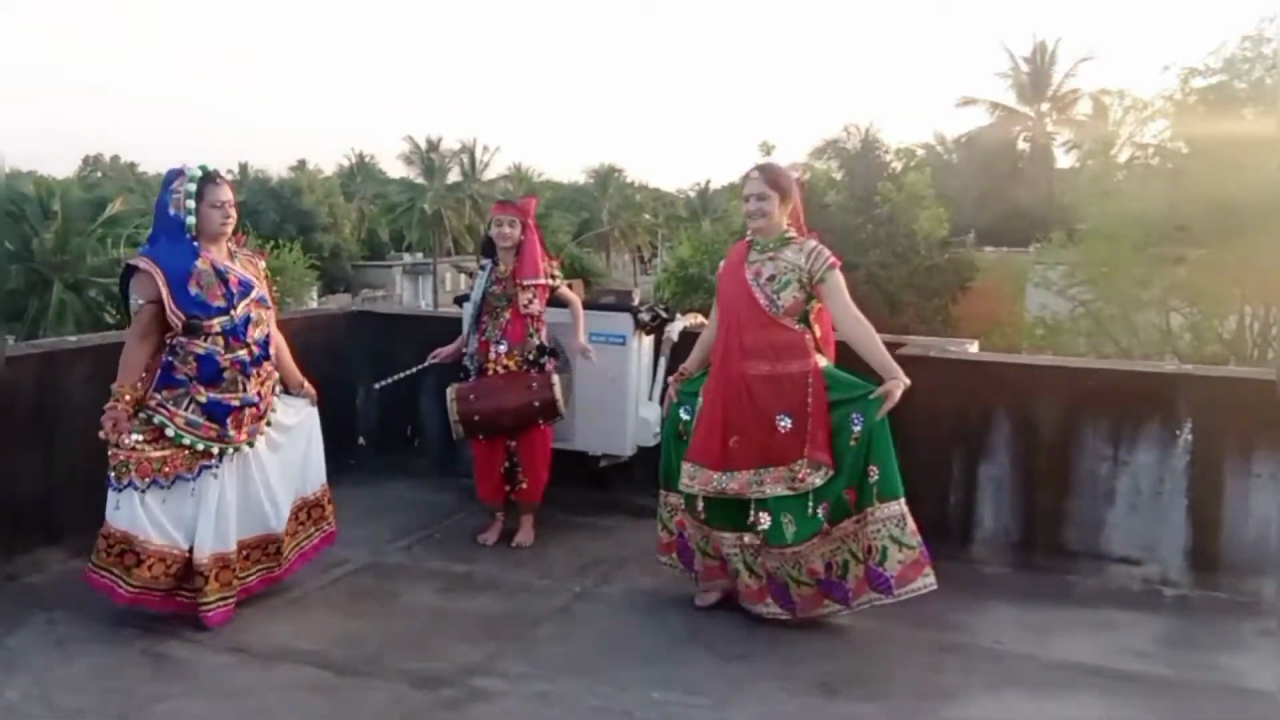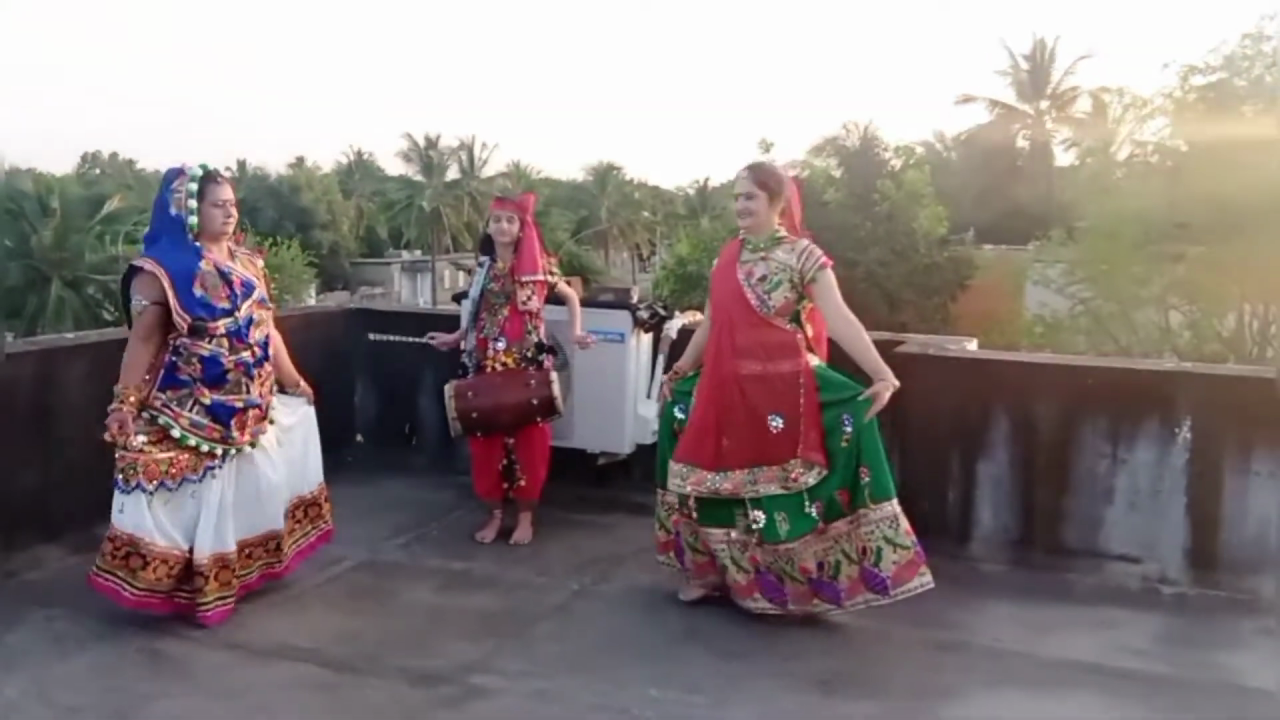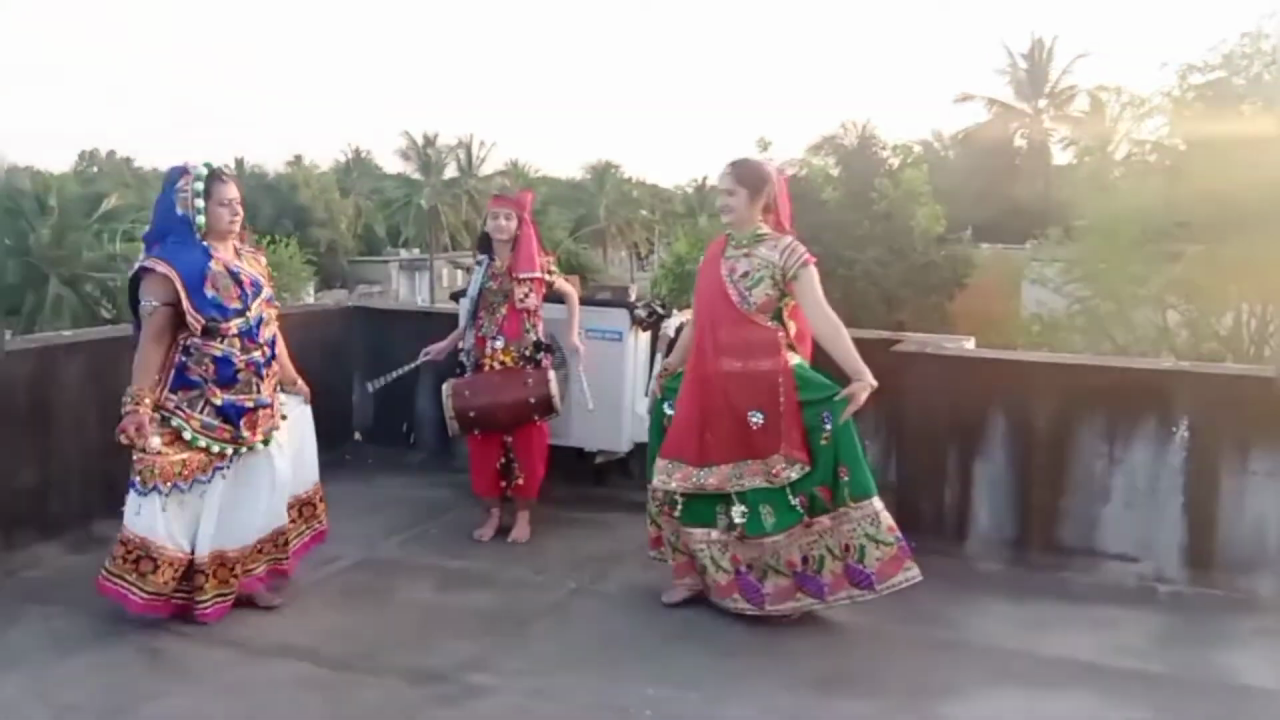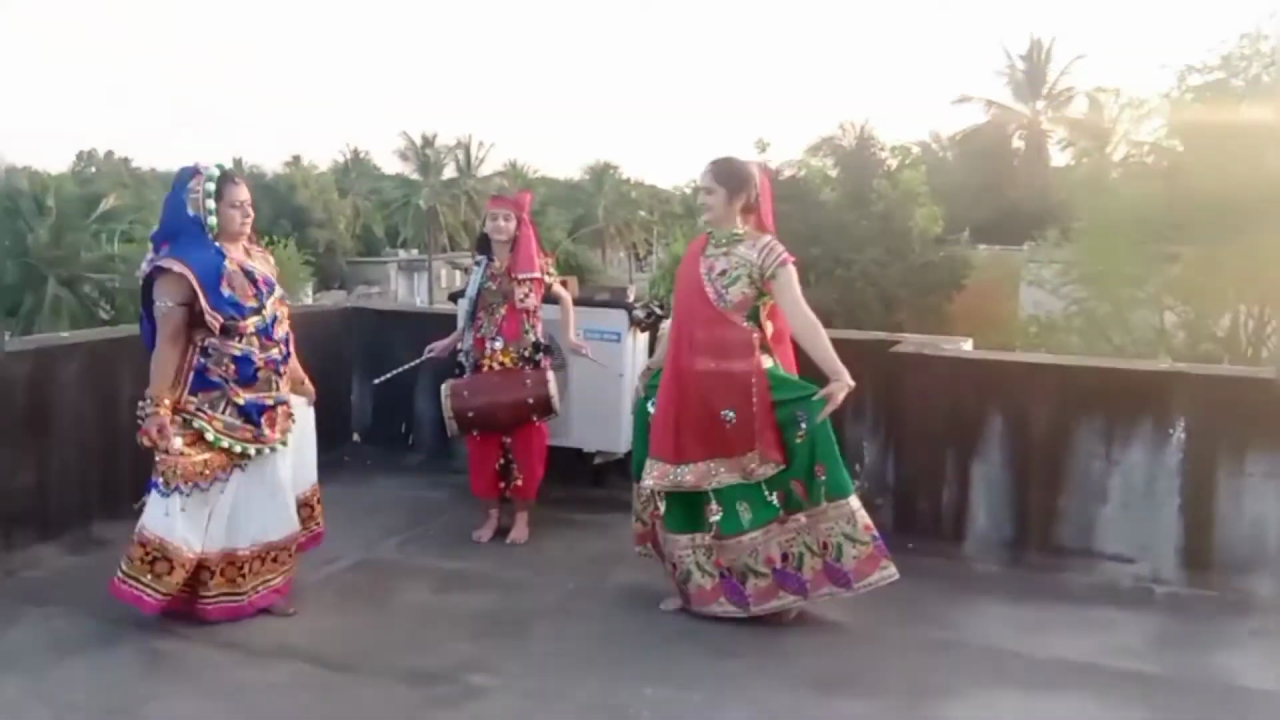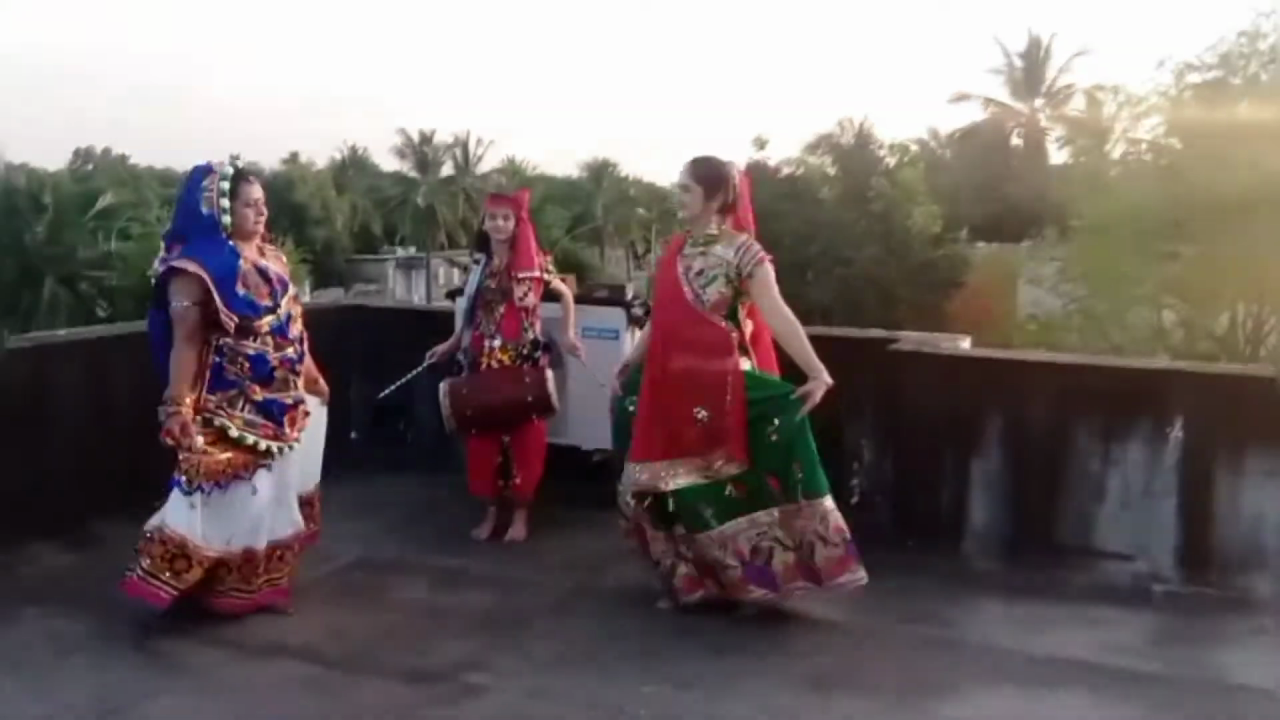
dt=0.1s
person 1, frame 1
left shoulder: (249, 264)
right shoulder: (162, 266)
left elbow: (268, 330)
right elbow: (142, 338)
left wrist: (296, 382)
right wrist: (121, 402)
left hip: (247, 408)
right hip: (188, 411)
left knee: (243, 499)
right knee: (190, 500)
left ankle: (226, 587)
right ankle: (185, 593)
person 1, frame 2
left shoulder: (247, 261)
right shoulder: (163, 266)
left elbow: (265, 328)
right elbow: (144, 340)
left wrist: (292, 380)
right wrist: (126, 403)
left hip: (247, 405)
right hip: (188, 410)
left knee: (253, 491)
right knee: (187, 500)
left ankle: (227, 580)
right ankle: (186, 591)
person 1, frame 3
left shoulder: (250, 260)
right shoulder: (171, 266)
left elbow: (268, 327)
right elbow: (154, 341)
left wrist: (291, 379)
right wrist: (139, 406)
left hip: (253, 405)
right hip: (198, 409)
left knee: (262, 489)
right knee: (196, 500)
left ankle: (248, 578)
right ankle: (186, 591)
person 1, frame 4
left shoulder: (258, 260)
right shoulder: (183, 267)
left elbow: (278, 328)
right elbow: (170, 341)
left wrist: (298, 377)
right wrist: (160, 408)
left hip: (262, 404)
right hip: (212, 409)
left knee: (267, 495)
right knee: (204, 502)
left ankle: (259, 586)
right ankle: (190, 590)
person 1, frame 5
left shoulder: (272, 258)
right shoulder: (197, 267)
left elbow: (291, 326)
right elbow: (186, 341)
left wrist: (311, 375)
right wrist: (180, 408)
left hip: (276, 403)
right hip: (227, 408)
left knee: (273, 494)
right knee: (228, 499)
left ankle: (261, 584)
right ankle: (202, 585)
person 2, frame 1
left shoulder: (810, 256)
right shoulder: (734, 258)
left elbow: (848, 320)
right elbow: (716, 326)
left wrist: (893, 374)
right wrist: (685, 374)
left hip: (792, 390)
right hip: (734, 390)
left knee: (794, 489)
right knee: (727, 483)
left ankle: (806, 593)
right ankle: (724, 574)
person 2, frame 2
left shoulder: (802, 256)
right shoulder: (728, 255)
left elbow: (839, 320)
right elbow: (710, 325)
left wrist: (882, 375)
right wrist: (680, 371)
left hip: (785, 390)
right hip: (726, 389)
left knee: (792, 488)
right knee: (715, 481)
left ankle: (805, 590)
right ankle: (713, 571)
person 2, frame 3
left shoulder: (786, 253)
right shoulder: (715, 252)
left elbow: (820, 318)
left wrist: (860, 375)
right wrist: (670, 369)
left hip: (766, 387)
right hip: (711, 387)
left knee: (776, 483)
right knee: (699, 479)
left ankle: (793, 587)
right ankle: (697, 573)
person 2, frame 4
left shoulder: (764, 252)
right shoulder: (696, 250)
left elbow: (798, 316)
left wrist: (838, 373)
right wrist: (653, 367)
left hip: (744, 386)
right hip: (689, 386)
left knee: (756, 488)
right knee: (683, 483)
left ankle: (780, 586)
right ankle: (696, 585)
person 2, frame 5
left shoulder: (742, 251)
right shoulder: (675, 249)
left elbow: (776, 316)
left wrist: (816, 373)
right wrist: (631, 365)
left hip: (722, 385)
right hip: (670, 385)
left knee: (728, 484)
right knee: (668, 483)
left ankle: (755, 577)
right ankle: (688, 579)
person 3, frame 1
left shoulder: (540, 268)
right shoulder: (484, 270)
left elbow: (573, 301)
left wrist: (579, 339)
right wrist: (456, 347)
left hip: (529, 367)
right hip: (489, 366)
left knee: (530, 441)
right knee: (490, 440)
left ankle: (527, 519)
right ankle: (497, 516)
person 3, frame 2
left shoulder: (538, 265)
right shoulder: (483, 267)
left elbow: (570, 297)
left wrist: (576, 332)
right wrist: (453, 338)
left hip: (528, 364)
right hip: (487, 364)
left knee: (527, 438)
right knee: (487, 438)
left ankle: (525, 516)
right ankle: (494, 514)
person 3, frame 3
left shoulder: (537, 263)
right shoulder: (482, 266)
left elbow: (570, 295)
left wrist: (573, 337)
right wrist: (448, 343)
left hip: (526, 362)
right hip: (485, 362)
left knee: (525, 436)
right knee: (485, 436)
left ankle: (523, 515)
right ankle: (493, 512)
person 3, frame 4
left shoulder: (535, 264)
right shoulder: (480, 267)
left elbow: (564, 299)
left wrist: (570, 336)
right wrist: (450, 342)
left hip: (524, 363)
right hip: (484, 363)
left knee: (524, 437)
right knee: (484, 437)
left ankle: (521, 516)
right ankle: (491, 513)
person 3, frame 5
left shoulder: (535, 262)
right shoulder: (479, 265)
left elbow: (565, 295)
right elbow: (473, 314)
left wrist: (569, 335)
right wrist: (451, 344)
left hip: (523, 361)
right hip: (483, 361)
left knee: (523, 435)
right knee: (484, 435)
left ankle: (520, 514)
right ankle: (490, 511)
